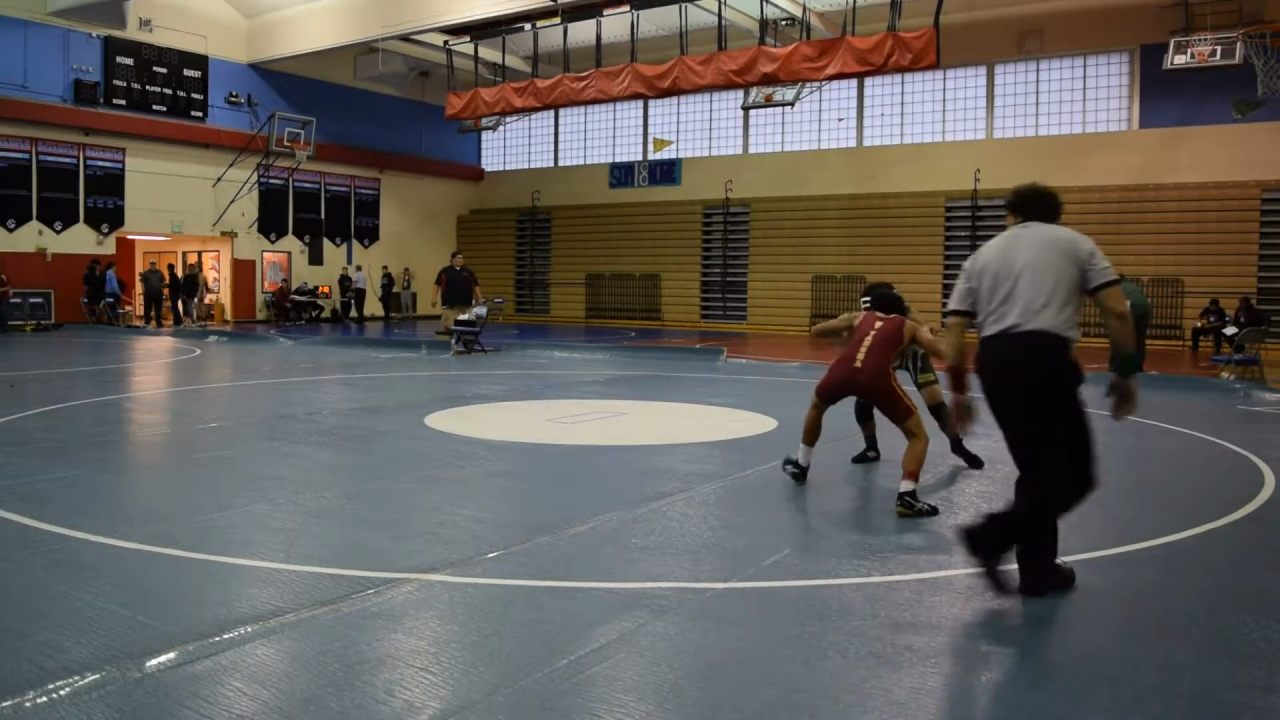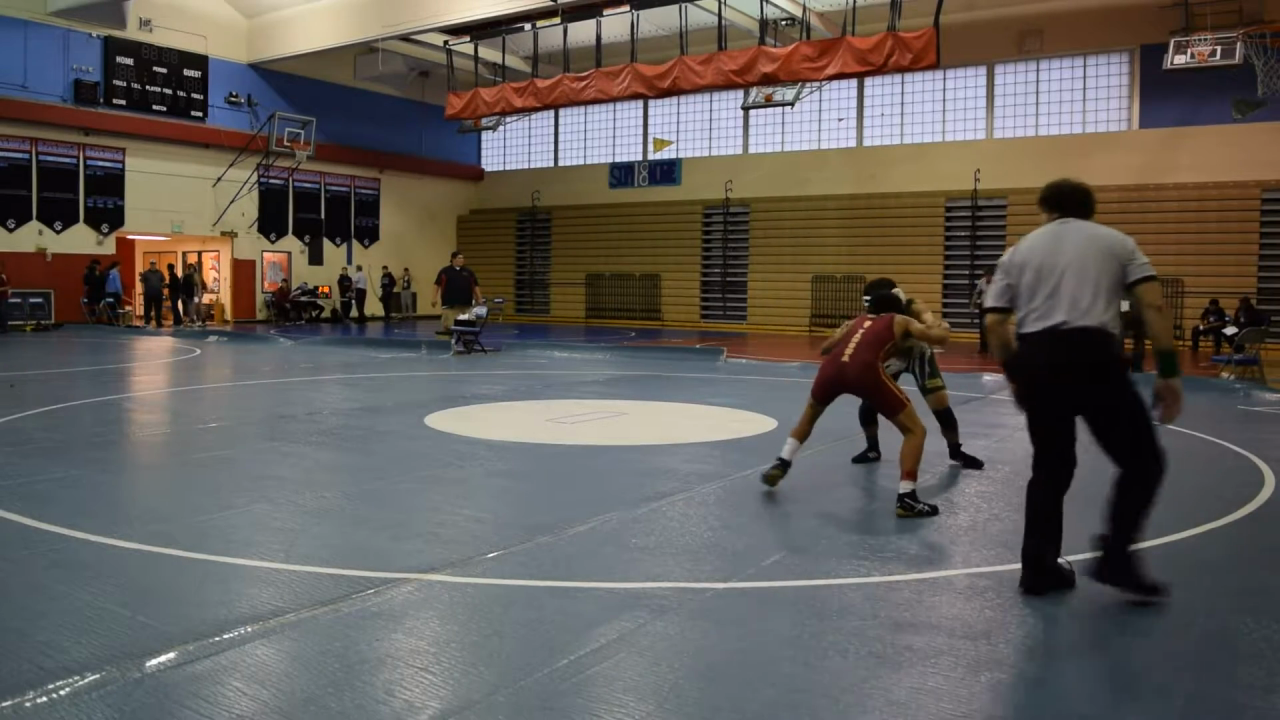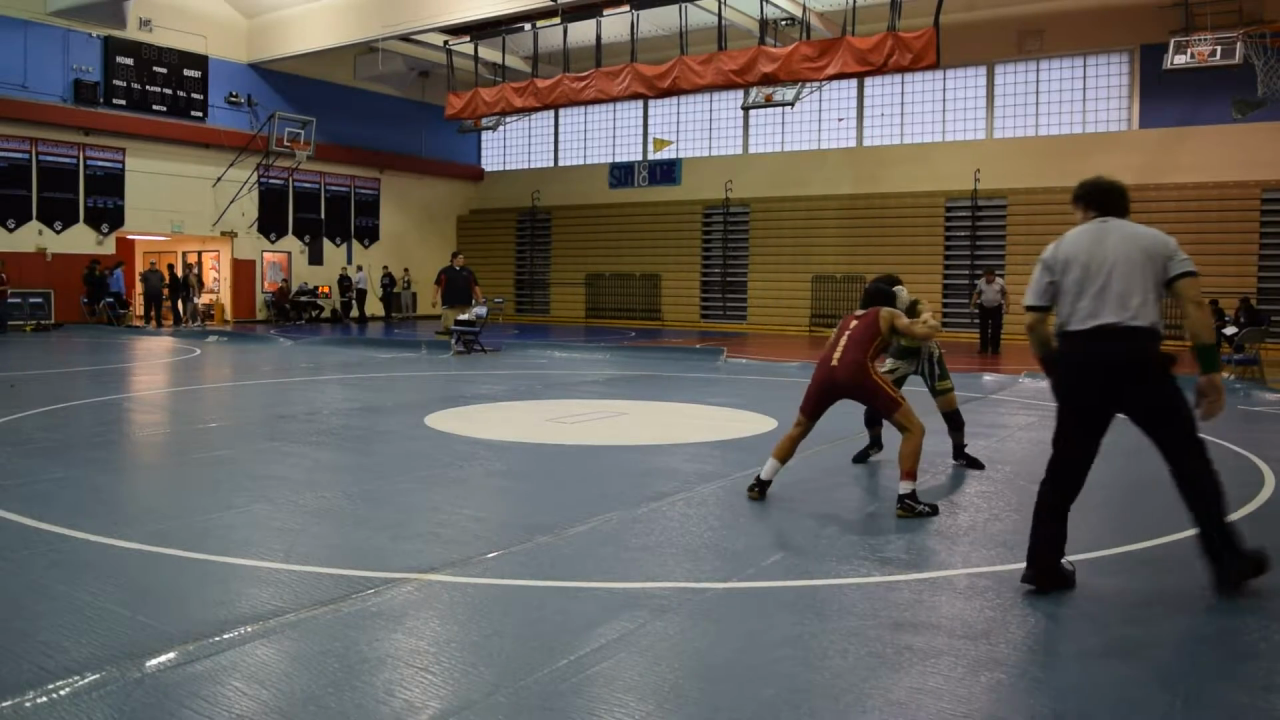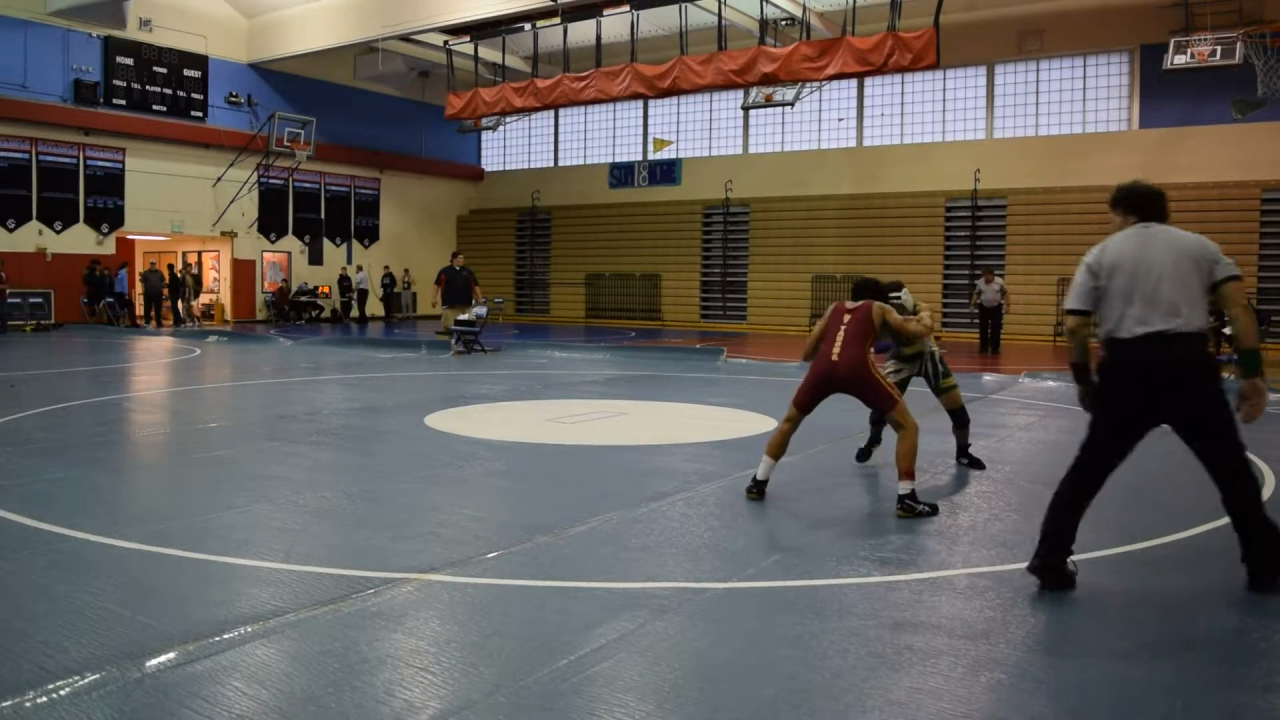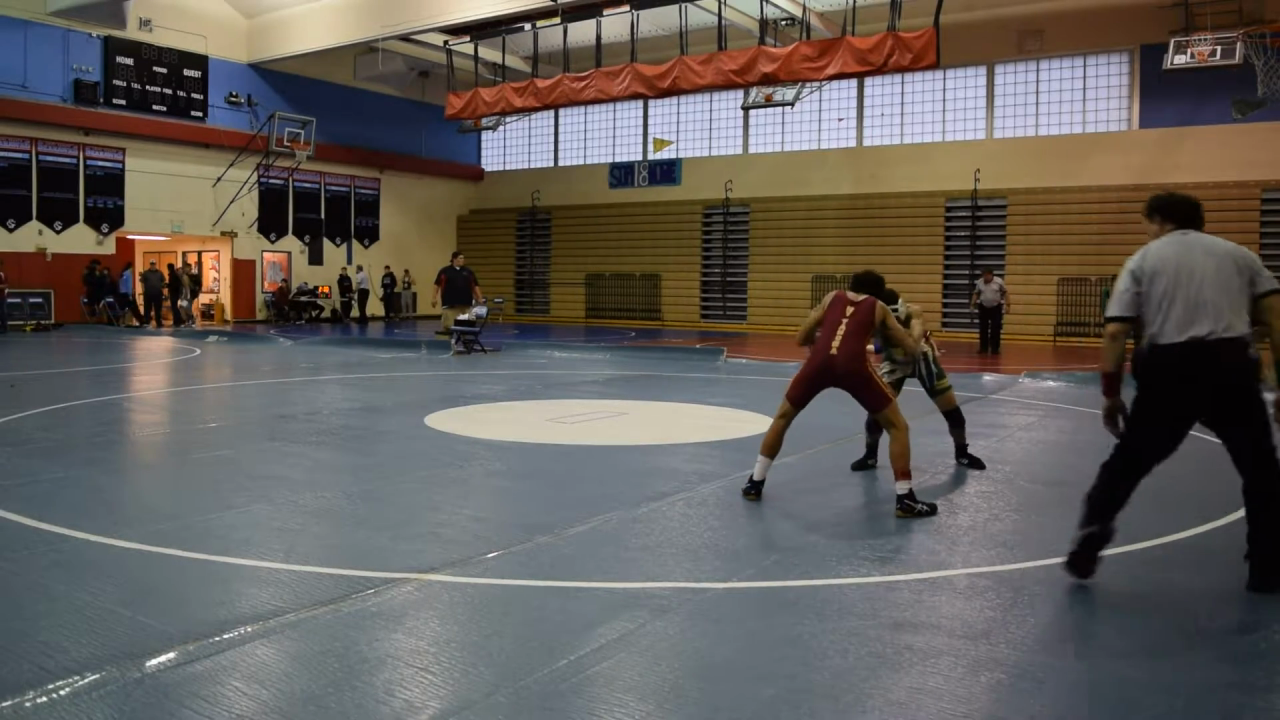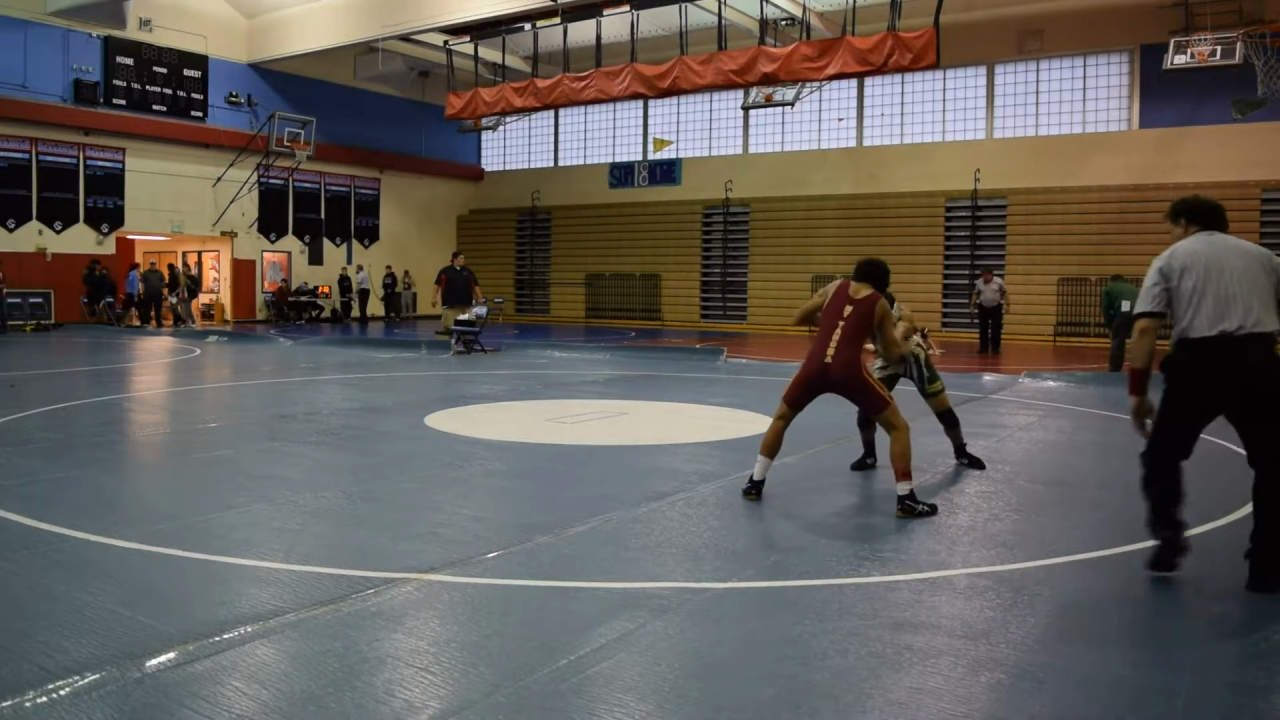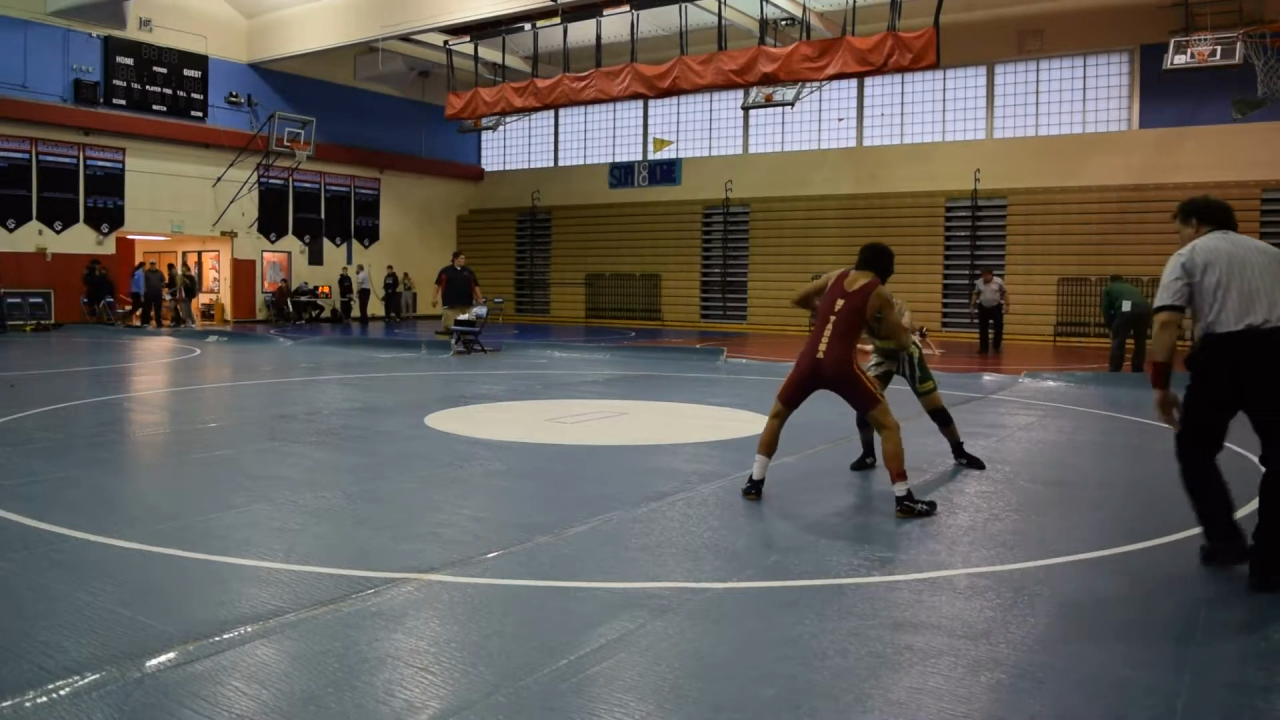
dt=0.1s
person 1, frame 1
left shoulder: (984, 254)
right shoulder: (1076, 244)
left elbow: (955, 326)
right elbow: (1117, 311)
left wrist: (957, 390)
right wrist: (1126, 373)
left hip: (996, 362)
right hip: (1044, 360)
left knee: (1037, 468)
right knee: (1074, 476)
left ankle: (1038, 569)
right ankle: (988, 535)
person 1, frame 2
left shoulder: (1019, 250)
right shoulder: (1115, 241)
left elbow: (994, 323)
right elbow: (1154, 306)
left wrist: (1016, 378)
right wrist: (1168, 373)
left hip: (1035, 361)
right hip: (1094, 357)
left knee: (1051, 468)
right knee: (1143, 461)
left ankle: (1039, 568)
right ankle: (1116, 558)
person 1, frame 3
left shoulder: (1059, 248)
right shoulder: (1156, 241)
left elbow: (1034, 322)
right elbow: (1193, 301)
left wrist: (1056, 372)
right wrist: (1209, 371)
left hip: (1086, 361)
right hip: (1137, 357)
left knee: (1066, 467)
right knee: (1189, 459)
left ankle: (1044, 565)
right ankle: (1227, 561)
person 1, frame 4
left shoulder: (1101, 254)
right shoulder: (1198, 246)
left elbow: (1075, 326)
right elbow: (1239, 305)
left wrist: (1084, 382)
left hip: (1123, 367)
right hip: (1181, 363)
left knee: (1091, 466)
right knee: (1230, 466)
left ankle: (1050, 559)
person 1, frame 5
left shoulder: (1143, 261)
right shoulder: (1239, 255)
left elbow: (1115, 333)
left wrist: (1110, 394)
left hip: (1168, 371)
right hip: (1231, 368)
left knee: (1126, 465)
left ankle: (1091, 536)
person 1, frame 6
left shoulder: (1170, 259)
left elbow: (1144, 329)
left wrist: (1137, 393)
left hip: (1196, 365)
left knee: (1161, 457)
left ankle: (1168, 537)
person 1, frame 7
left shoulder: (1186, 257)
left elbow: (1167, 322)
left wrist: (1161, 386)
left hip: (1221, 360)
left knee: (1194, 452)
left ankle: (1226, 539)
person 2, frame 1
left shoulder: (861, 317)
right shoulder: (909, 326)
left elbow: (816, 331)
right elbow: (942, 353)
left wrist: (845, 325)
left hip: (842, 371)
right hip: (877, 375)
left knee: (816, 408)
right knee: (918, 436)
left ankle: (800, 466)
right ankle: (906, 497)
person 2, frame 2
left shoulder: (857, 321)
right shoulder: (901, 321)
left elbow: (824, 350)
right elbow: (940, 337)
right wrist: (942, 326)
left hip: (833, 366)
right hip: (865, 371)
left knee: (812, 412)
right knee: (915, 431)
left ankle: (782, 464)
right ankle: (906, 498)
person 2, frame 3
left shoulder: (847, 318)
right shoulder: (888, 315)
right elbow: (927, 333)
right wrist: (928, 319)
left hip: (825, 373)
right hip: (858, 373)
left knee: (800, 428)
right knee: (914, 429)
left ankle: (762, 482)
right ankle: (906, 499)
person 2, frame 4
left shoulder: (834, 308)
right shoulder: (879, 309)
left elbow: (807, 354)
right elbow: (920, 332)
right wrist: (925, 316)
left hip: (822, 366)
right hip: (857, 367)
left knee: (789, 422)
right knee: (907, 427)
left ankle: (758, 483)
right ankle: (906, 499)
person 2, frame 5
left shoulder: (833, 298)
right shoulder: (879, 307)
left elbow: (802, 338)
right elbow: (911, 348)
left hip: (819, 362)
right hip: (854, 365)
left knee: (782, 419)
right knee: (898, 427)
left ankle: (755, 483)
right ankle: (905, 499)
person 2, frame 6
left shoulder: (836, 287)
right shoulder: (880, 304)
left elbow: (799, 318)
right elbow: (894, 355)
left hip: (815, 366)
right hip: (849, 369)
left knee: (781, 419)
right knee: (898, 427)
left ankle: (755, 483)
right ankle: (906, 500)
person 2, frame 7
left shoulder: (836, 276)
right shoulder: (880, 294)
left elbow: (796, 300)
right elbow: (901, 342)
left hip: (809, 361)
right hip: (842, 365)
left knee: (776, 417)
right knee: (889, 428)
left ankle: (755, 483)
right ankle: (904, 500)
person 3, frame 1
left shoulder: (909, 317)
left hip: (913, 353)
left knee: (937, 407)
right knee: (862, 403)
left ankle: (958, 446)
right ankle: (871, 449)
person 3, frame 2
left shoulder: (915, 308)
left elbow: (931, 326)
left hip: (919, 356)
right hip: (893, 355)
left knee: (942, 411)
right knee: (867, 407)
left ankle: (955, 451)
right ankle: (872, 449)
person 3, frame 3
left shoulder: (919, 308)
left hip: (927, 356)
right hip: (900, 357)
left knee: (951, 413)
right knee: (874, 406)
left ankle: (960, 453)
right ankle: (874, 444)
person 3, frame 4
left shoulder: (918, 311)
left hip: (927, 357)
right hip: (900, 360)
left knee: (958, 410)
left ankle: (963, 453)
right ankle: (873, 439)
person 3, frame 5
left shoulder: (913, 313)
left elbow: (918, 335)
left hip: (922, 358)
right hip: (894, 361)
left knee: (952, 412)
left ankle: (962, 453)
right ankle: (870, 455)
person 3, frame 6
left shoulder: (905, 318)
left hip: (914, 358)
right hip: (888, 360)
left knee: (945, 412)
right knee: (866, 409)
left ankle: (961, 453)
right ankle: (869, 455)
person 3, frame 7
left shoulder: (899, 308)
left hip: (909, 355)
right hip: (881, 357)
left knee: (938, 413)
left ankle: (959, 452)
right ankle: (868, 455)
